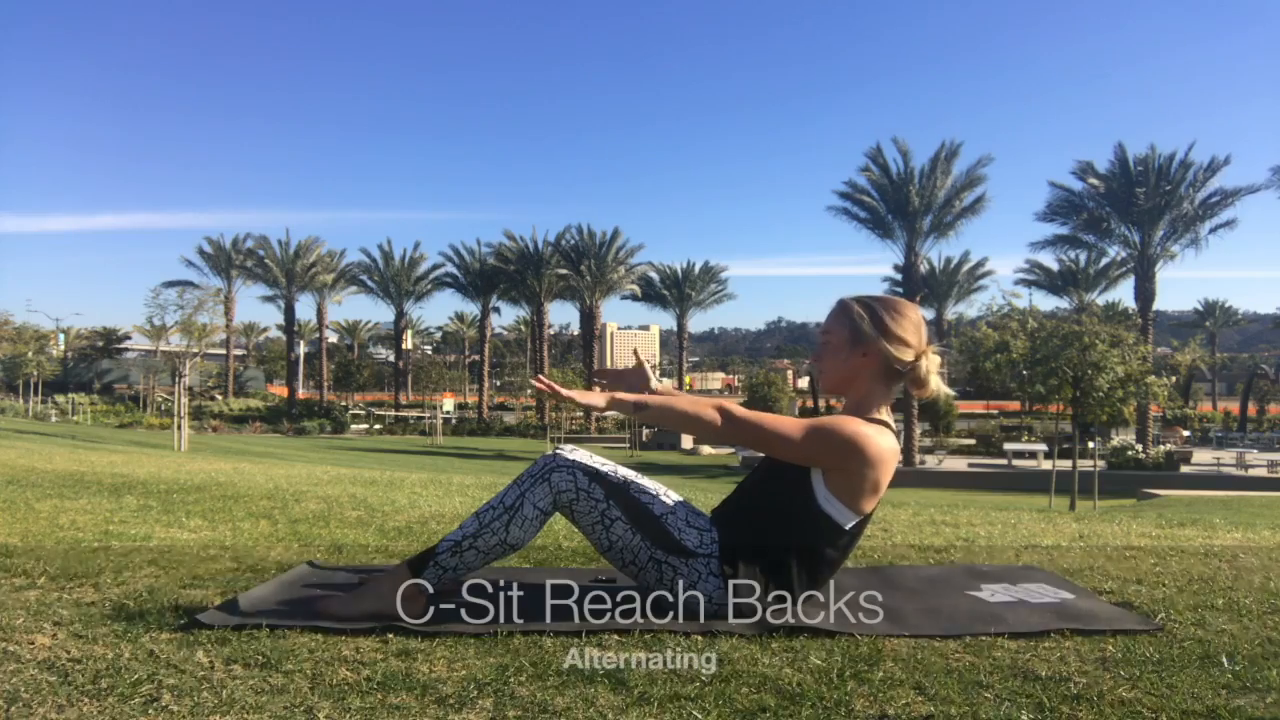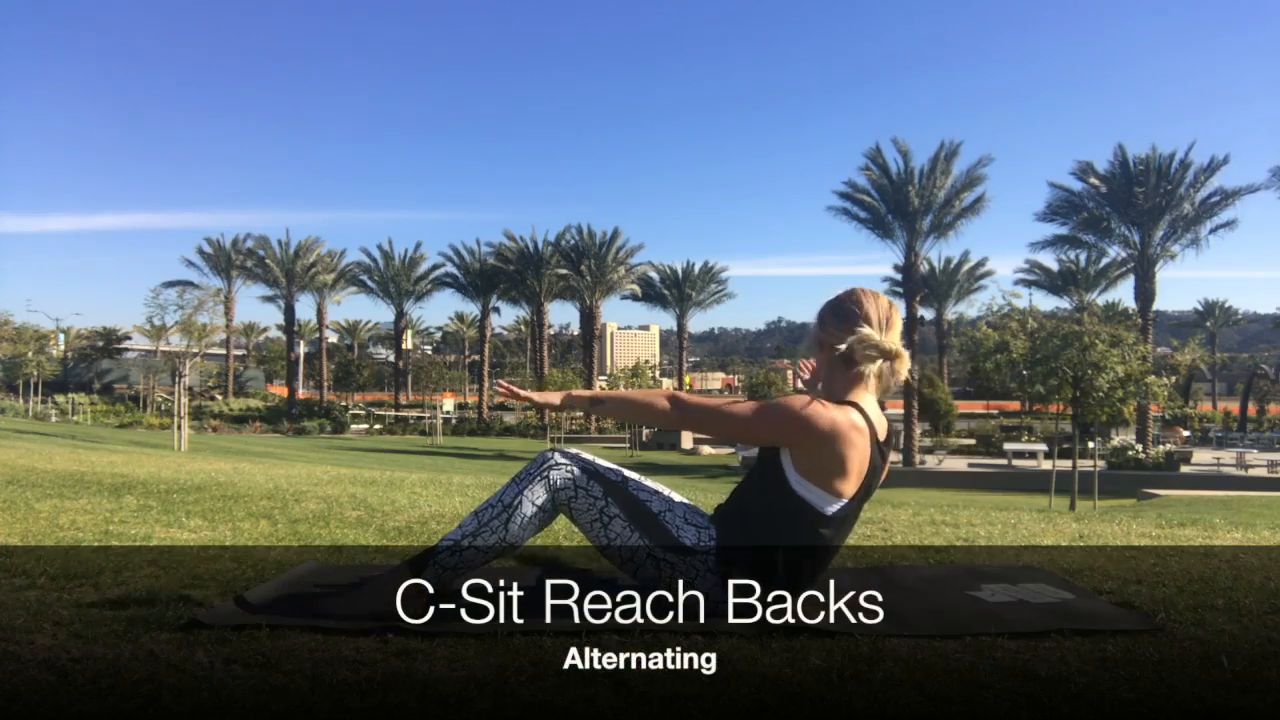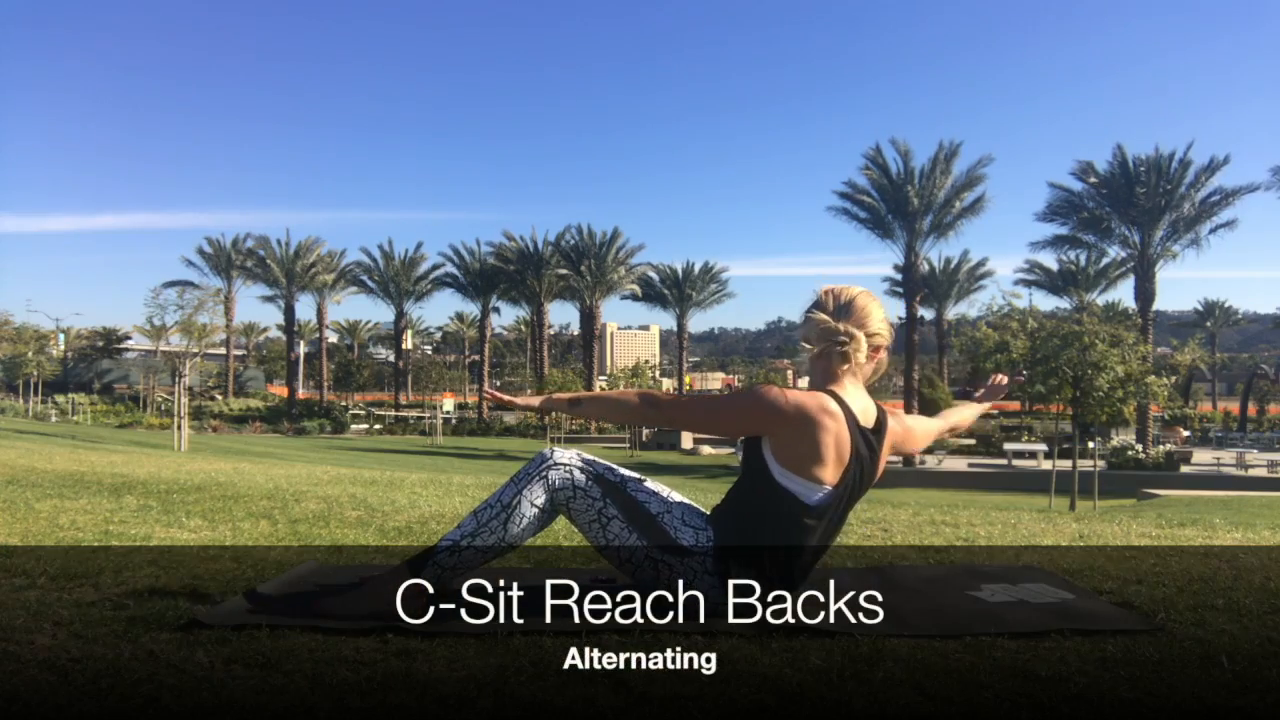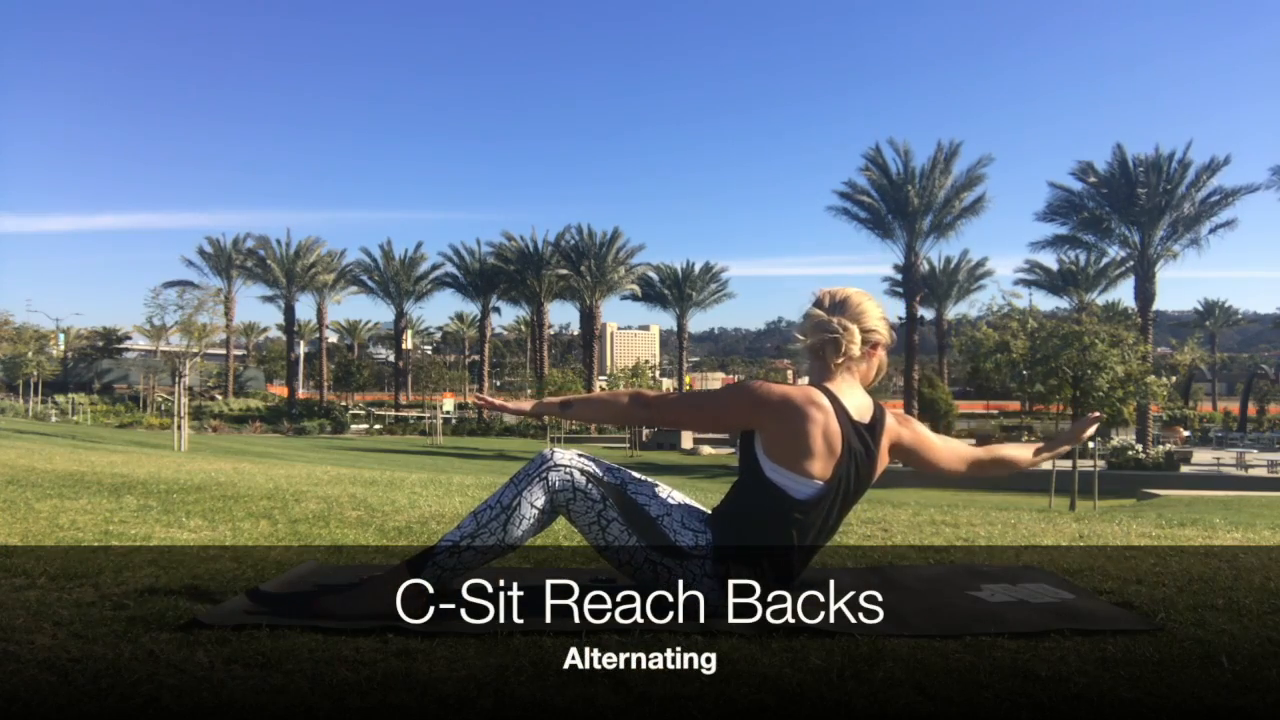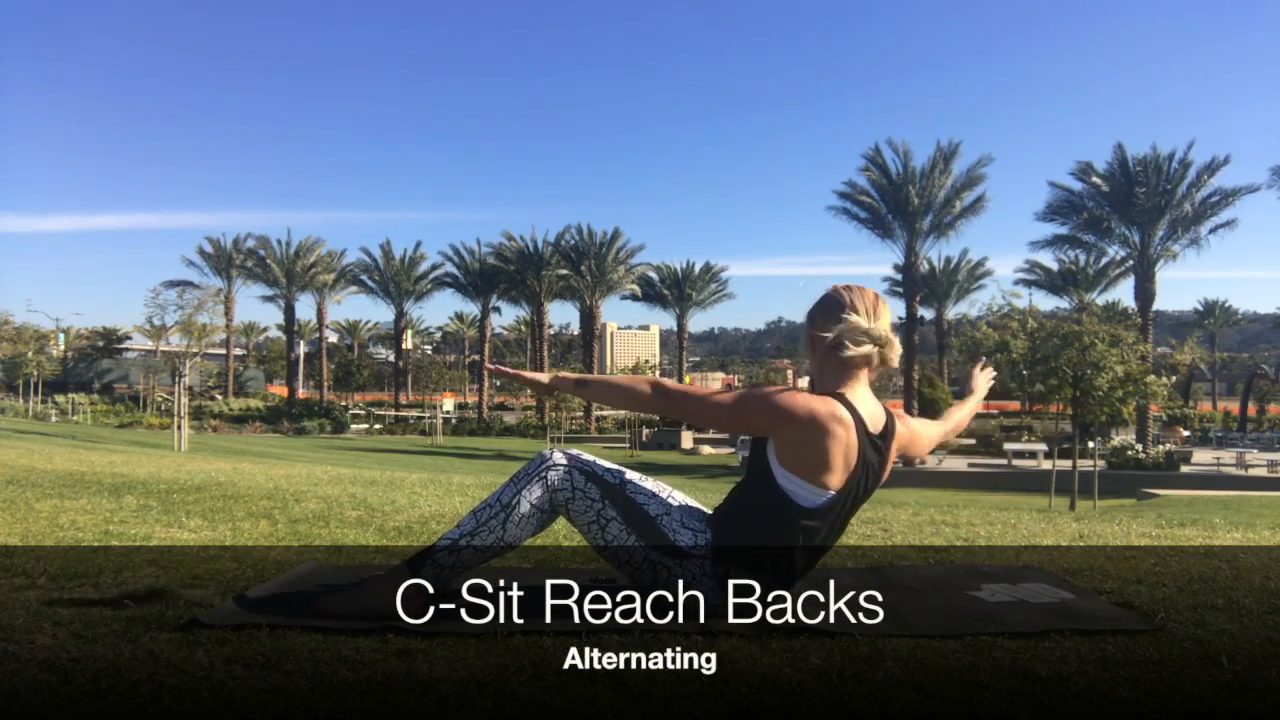
dt=0.3s
person 1, frame 1
left shoulder: (860, 441)
right shoulder: (856, 429)
left elbow: (729, 423)
right elbow: (751, 423)
left wrist: (613, 400)
right wrist: (648, 390)
left hip: (721, 580)
right hip: (723, 555)
left knee: (561, 475)
right knee: (564, 463)
left ankle: (410, 584)
right ankle: (418, 576)
person 1, frame 2
left shoulder: (820, 421)
right shoulder: (870, 424)
left elbow: (683, 410)
left wrist: (570, 397)
right wrist: (820, 382)
left hip: (720, 575)
right hip: (728, 562)
left knee: (560, 471)
right knee: (564, 469)
left ankle: (412, 581)
right ankle: (420, 575)
person 1, frame 3
left shoulder: (789, 408)
right shoulder: (885, 425)
left elbow: (655, 408)
right elbow: (942, 428)
left wrist: (549, 401)
right wrist: (985, 399)
left hip: (712, 576)
right hip: (738, 574)
left knee: (556, 471)
right knee: (567, 470)
left ankle: (408, 584)
right ankle: (423, 574)
person 1, frame 4
left shoulder: (783, 405)
right shoulder: (890, 429)
left elbow: (648, 408)
right elbow: (976, 457)
left wrist: (540, 405)
right wrist: (1051, 445)
left hip: (711, 572)
right hip: (739, 569)
left knee: (556, 471)
right knee: (566, 471)
left ankle: (407, 582)
right ankle: (423, 573)
person 1, frame 5
left shoulder: (805, 414)
right shoulder: (881, 420)
left elbow: (665, 399)
right elbow: (949, 427)
left wrist: (555, 382)
right wrist: (978, 390)
left hip: (711, 575)
right hip: (735, 556)
left knee: (556, 471)
right knee: (564, 470)
left ankle: (405, 582)
right ankle: (420, 574)
